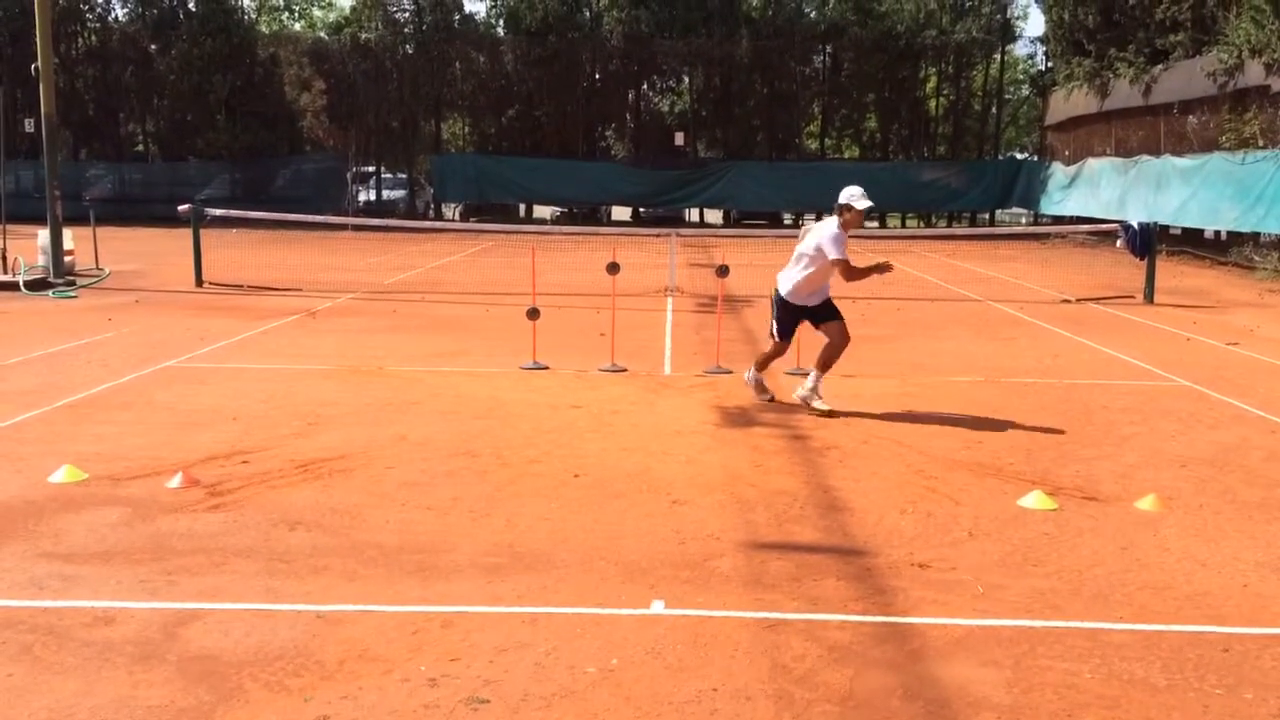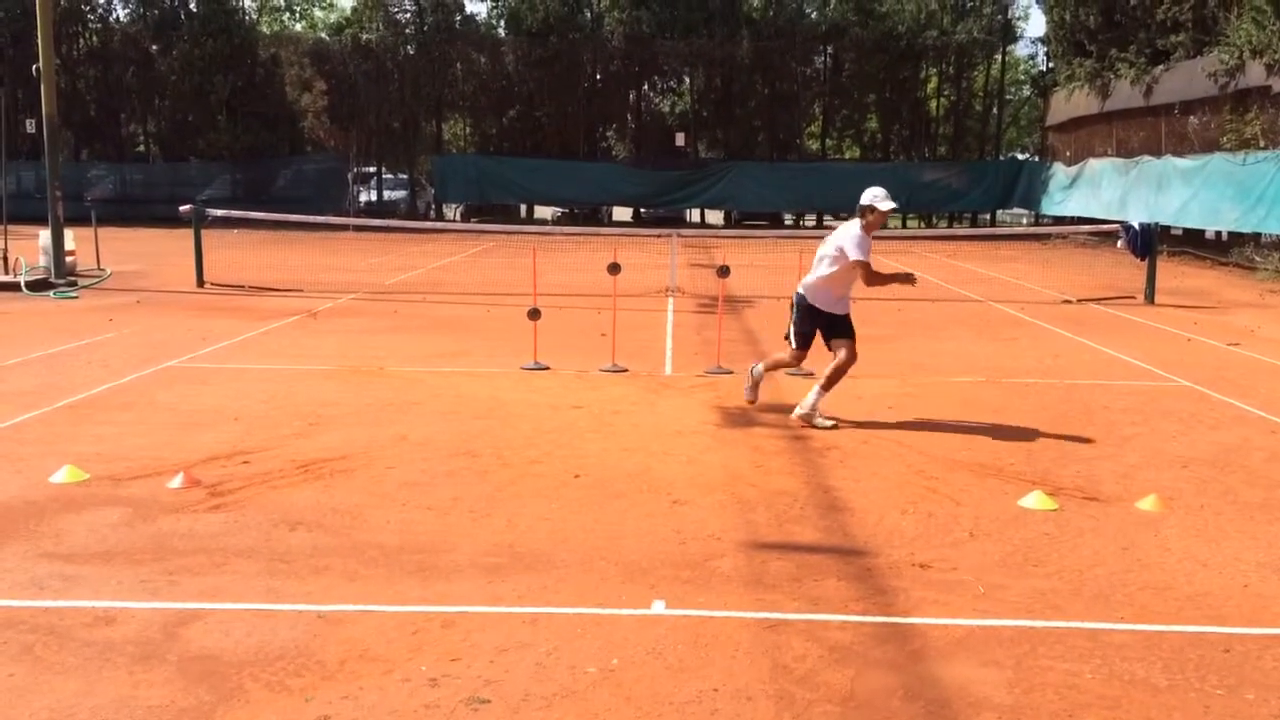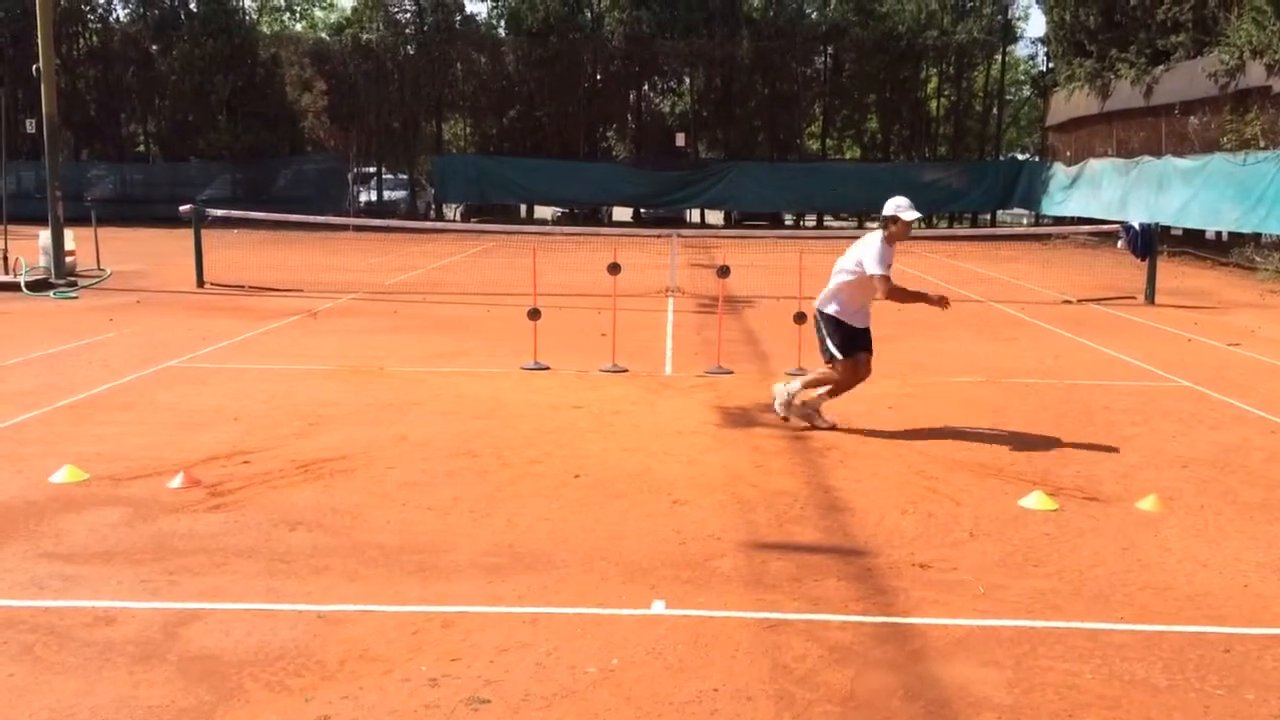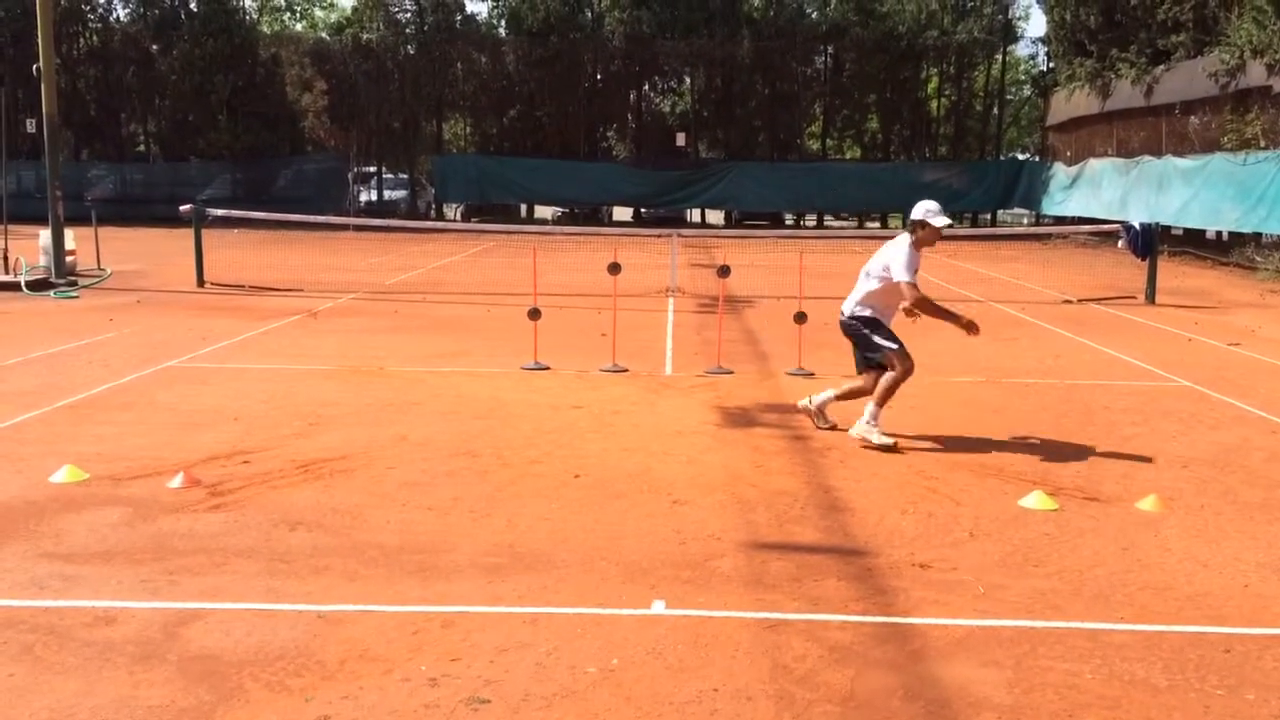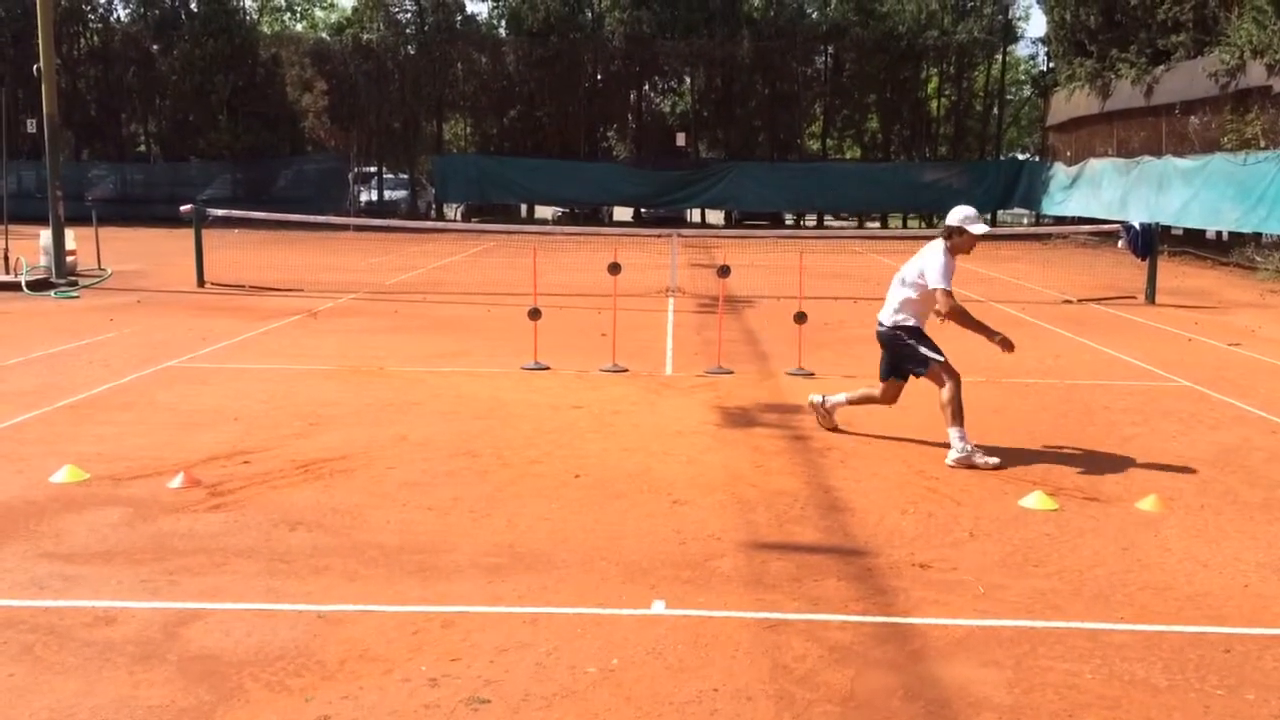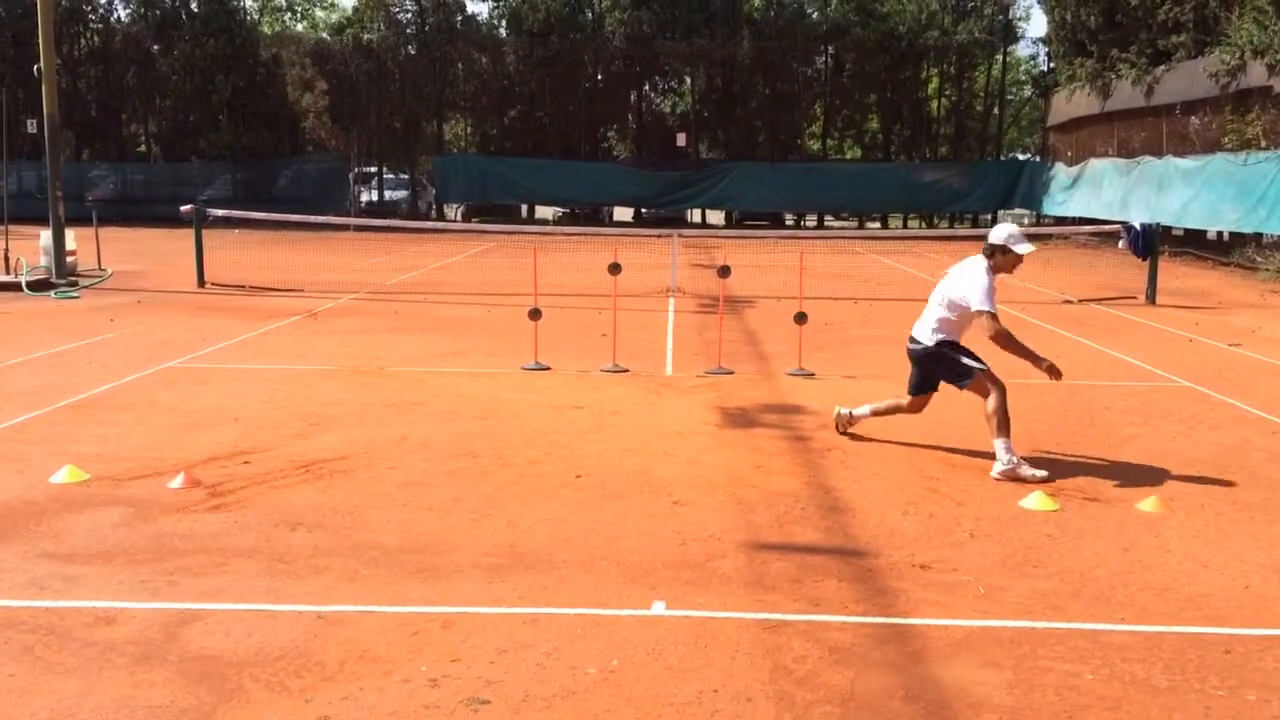
dt=0.1s
person 1, frame 1
left shoulder: (837, 227)
right shoulder: (830, 234)
left elbow: (805, 231)
right elbow: (848, 274)
right wrist: (877, 268)
left hip: (817, 296)
right hip: (789, 295)
left knee: (840, 338)
right knee: (779, 347)
left ankle: (809, 391)
right ankle: (754, 376)
person 1, frame 2
left shoulder: (861, 233)
right shoulder: (854, 235)
left elbow: (827, 243)
right elbow: (868, 278)
right wrist: (897, 278)
left hip: (837, 306)
right hip: (810, 302)
left knee: (846, 357)
right knee: (795, 358)
left ankle: (808, 408)
right ankle: (758, 371)
person 1, frame 3
left shoulder: (885, 245)
right shoulder: (875, 248)
right elbow: (887, 291)
left wrist: (870, 292)
right wrist: (927, 297)
left hip: (856, 317)
right hip: (832, 312)
left knee: (859, 373)
right knee: (841, 373)
left ankle: (809, 405)
right ankle: (787, 391)
person 1, frame 4
left shoulder: (911, 248)
right shoulder: (902, 252)
right elbow: (915, 299)
left wrist: (899, 304)
right wrist: (957, 319)
left hip: (875, 319)
right hip: (859, 318)
left knee: (872, 386)
right knee: (904, 366)
left ankle: (815, 403)
right ankle: (867, 424)
person 1, frame 5
left shoulder: (937, 248)
right shoulder: (937, 260)
right elbow: (949, 308)
left wrist: (930, 306)
right wrist: (993, 335)
left hip: (894, 327)
right hip: (898, 328)
left knee: (887, 395)
right knee: (951, 378)
left ankle: (826, 403)
right ankle: (961, 449)
person 1, frame 6
left shoulder: (974, 264)
right shoulder: (980, 279)
right elbow: (994, 332)
right wrist: (1036, 360)
left hip: (925, 343)
right hip: (935, 344)
left knee: (913, 403)
right knee: (995, 389)
left ankle: (849, 415)
right ankle: (1006, 461)
